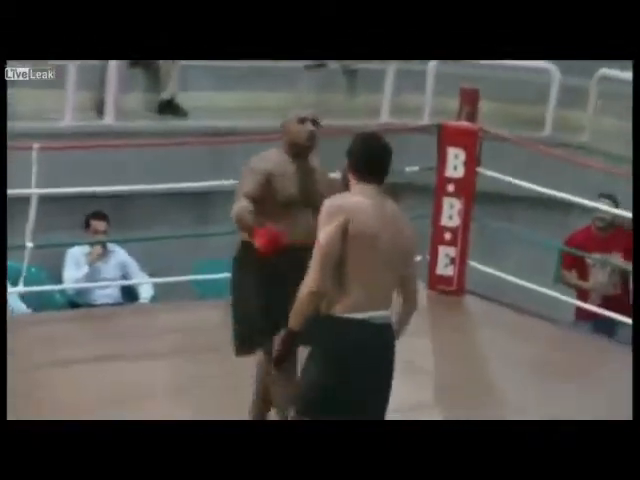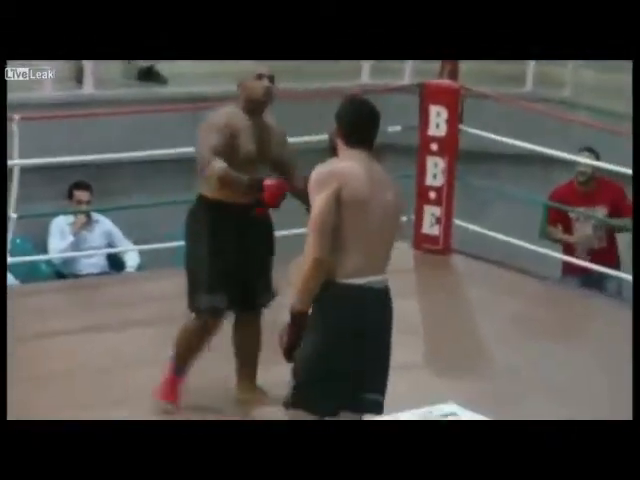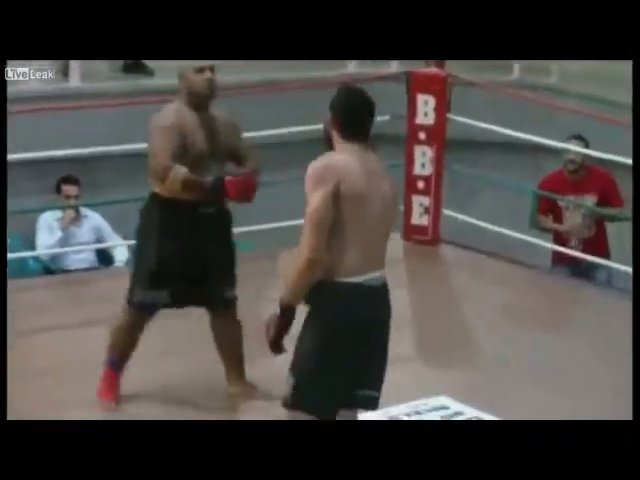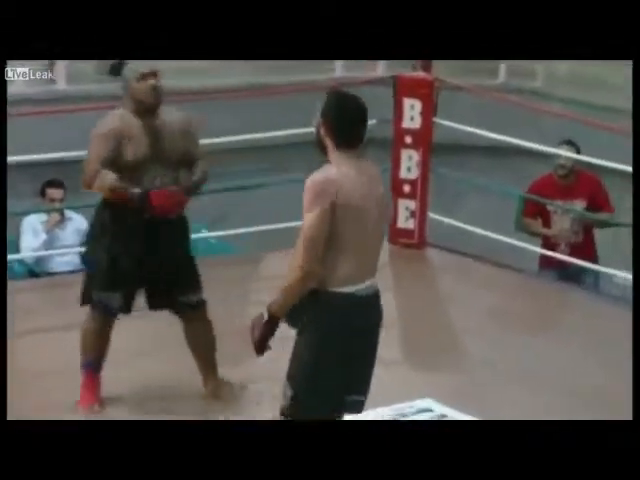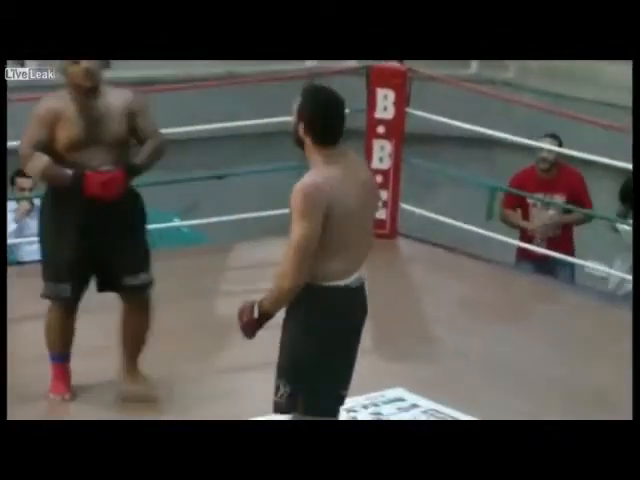
dt=0.2s
person 1, frame 1
left shoulder: (319, 175)
right shoulder: (265, 165)
right elbow: (241, 208)
right wrist: (258, 231)
left hip: (300, 266)
right hip: (262, 265)
right knee: (276, 349)
left ankle: (257, 417)
person 1, frame 2
left shoulder: (274, 132)
right shoulder: (222, 121)
left elbow: (287, 173)
right elbow: (207, 164)
left wrist: (306, 196)
right wrist: (253, 186)
left hip: (255, 223)
right hip: (216, 220)
left knee: (250, 310)
right knee: (209, 313)
left ankle: (247, 384)
right ankle: (173, 379)
person 1, frame 3
left shoulder: (224, 123)
right shoulder: (169, 119)
left elbow: (244, 161)
right elbow: (163, 169)
left wrist: (245, 179)
right wrist: (216, 186)
left hip: (212, 219)
right hip: (168, 219)
left knee: (224, 306)
right knee: (141, 308)
left ankle: (236, 379)
right ankle: (109, 379)
person 1, frame 4
left shoulder: (179, 123)
right shoulder: (113, 125)
left elbow: (200, 164)
right elbow: (92, 174)
left wrist: (188, 187)
right wrist: (138, 196)
left hip: (167, 223)
right hip: (119, 225)
left knee: (193, 307)
right knee: (102, 310)
left ankle: (212, 380)
right ankle: (90, 385)
person 1, frame 5
left shoulder: (125, 101)
right shoulder: (52, 107)
left elbow: (156, 142)
right elbow: (29, 156)
left wrist: (132, 169)
right wrist: (73, 178)
left hip: (119, 206)
right hip: (68, 209)
left knee: (137, 292)
right knee: (63, 300)
left ankle: (130, 370)
right ankle: (60, 373)
person 2, frame 1
left shoulder: (339, 207)
right shoulder: (402, 222)
left elbow: (316, 286)
right elbow: (411, 298)
left wrist: (290, 334)
left hip: (340, 334)
right hip: (381, 338)
right knee: (361, 416)
person 2, frame 2
left shoulder: (329, 174)
right shoulder: (387, 184)
left elbow: (317, 256)
left wrist: (297, 316)
left hip: (341, 301)
right hip: (378, 301)
left knee: (303, 409)
right knee: (350, 410)
person 2, frame 3
left shoulder: (326, 168)
right shoulder: (383, 175)
left elbow: (312, 254)
left wrist: (285, 309)
left hip: (340, 301)
right hip: (376, 298)
left knee: (303, 411)
right knee: (345, 409)
person 2, frame 4
left shoulder: (324, 183)
right shoulder: (375, 179)
left elbow: (305, 270)
left wrist: (270, 316)
left hip: (332, 310)
right hip: (366, 305)
left knee: (309, 413)
right knee: (334, 410)
person 2, frame 5
left shoulder: (312, 188)
right shoulder: (360, 168)
left elbow: (296, 274)
left wrist: (261, 310)
left hip: (320, 303)
right hip: (352, 295)
left knee: (308, 411)
right knee: (321, 405)
person 3, frame 1
left shoulder: (627, 237)
right shoulder: (577, 239)
right elbow: (564, 274)
left wrist: (626, 267)
right wrist: (585, 285)
left hip: (620, 314)
right hip: (588, 314)
person 3, frame 2
left shoulder: (613, 190)
right shoulder: (560, 194)
left elbow: (629, 222)
right elbow: (549, 230)
left wrist: (609, 223)
right wrist: (569, 239)
left hip: (607, 268)
right hip: (574, 269)
person 3, frame 3
left shoulder: (602, 178)
right shoulder: (550, 183)
left elbow: (620, 212)
right elbow: (539, 219)
left wrist: (597, 212)
right wrist: (560, 228)
left hip: (597, 257)
right hip: (564, 259)
person 3, frame 4
left shoulder: (592, 183)
right shoulder: (539, 186)
left elbow: (608, 217)
right elbow: (526, 222)
left wrist: (586, 218)
right wrist: (548, 232)
left hip: (585, 263)
right hip: (551, 263)
person 3, frame 5
left shoulder: (573, 178)
right shoulder: (522, 178)
left elbow: (587, 213)
right elbow: (506, 213)
left wrist: (561, 219)
right wrist: (527, 225)
left hip: (561, 256)
right hip: (528, 255)
